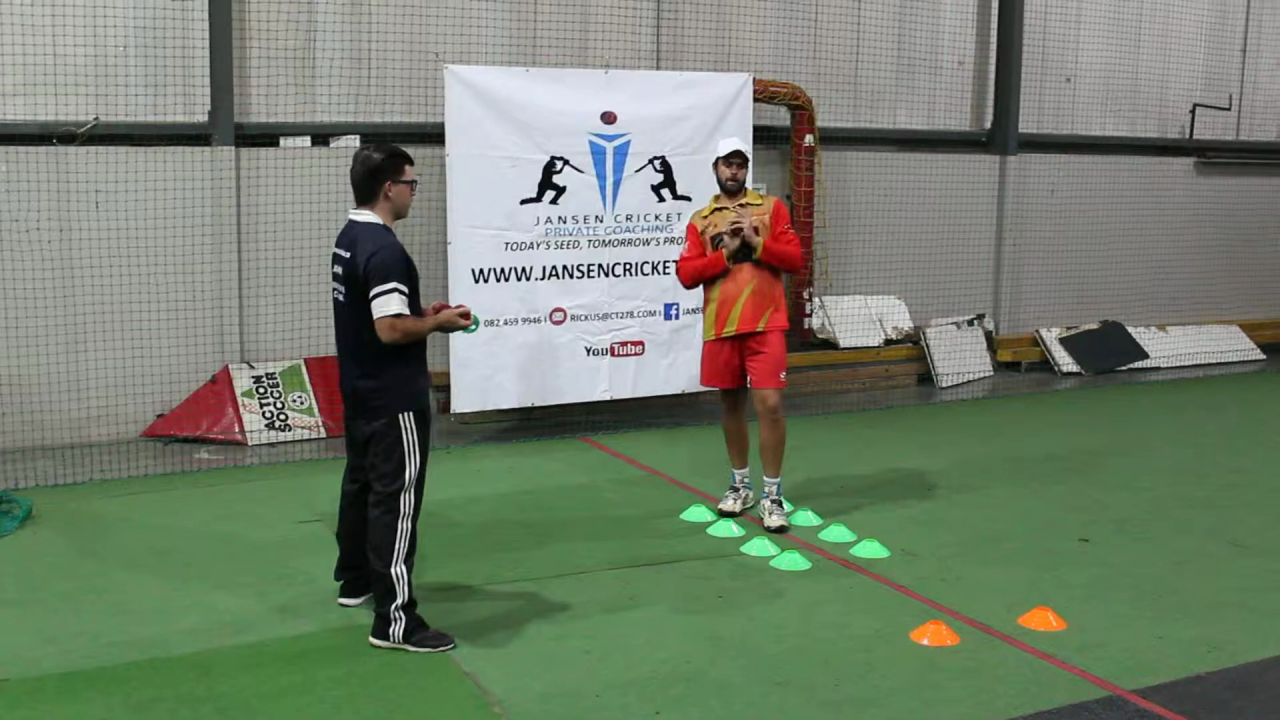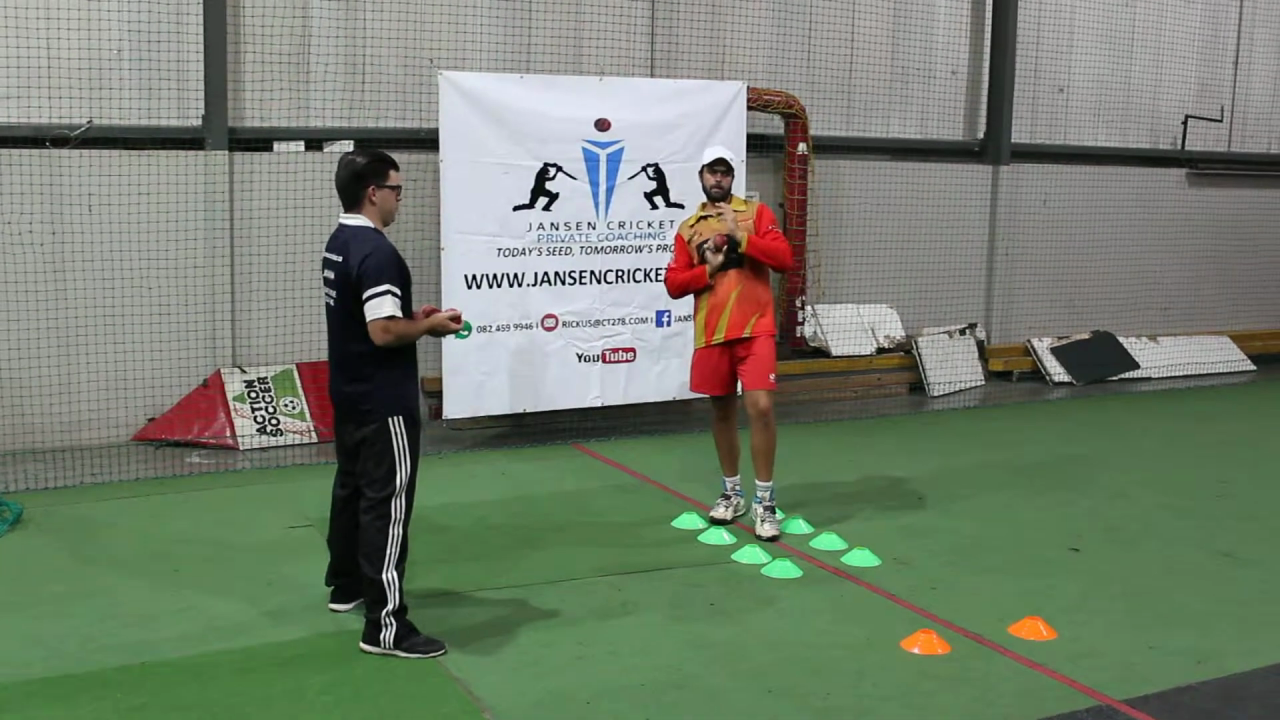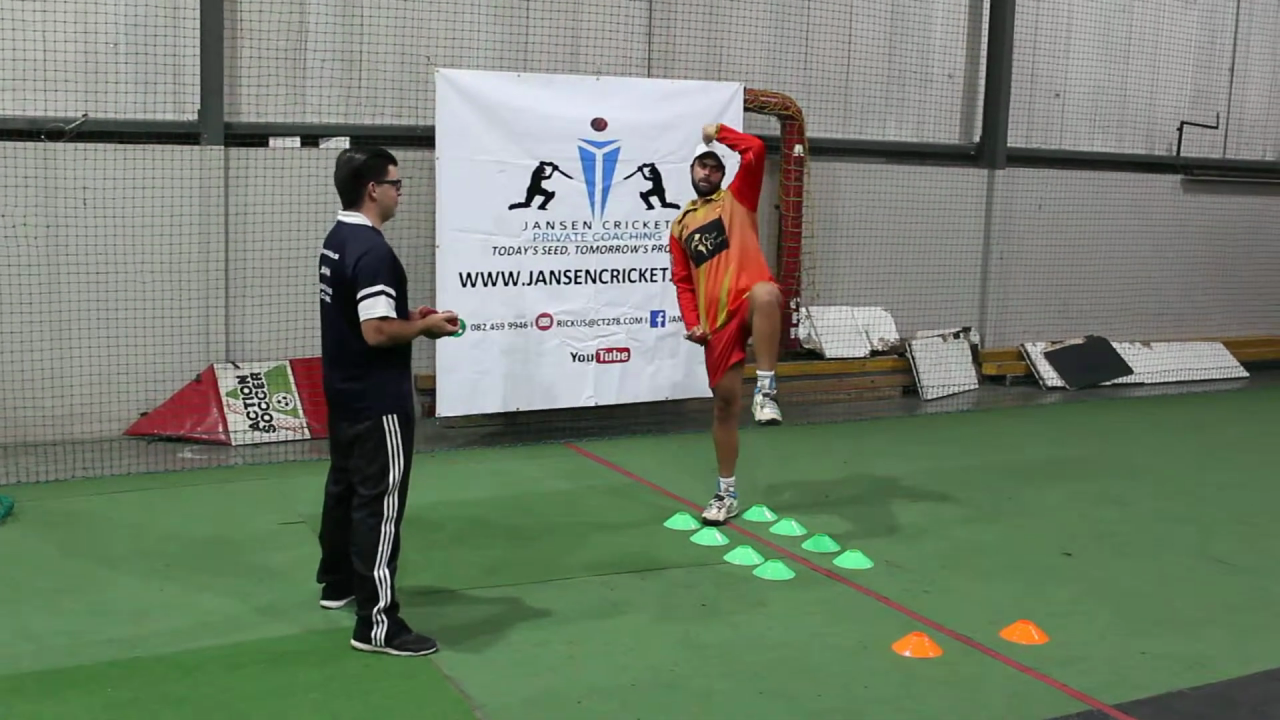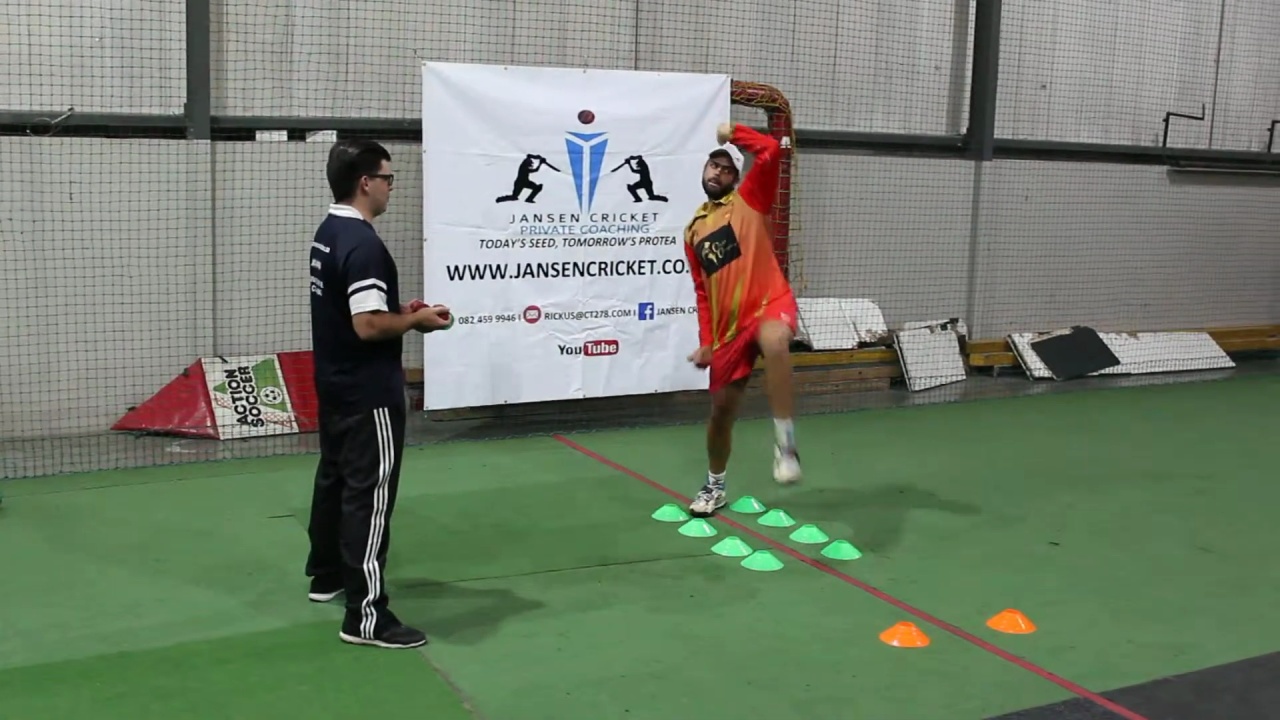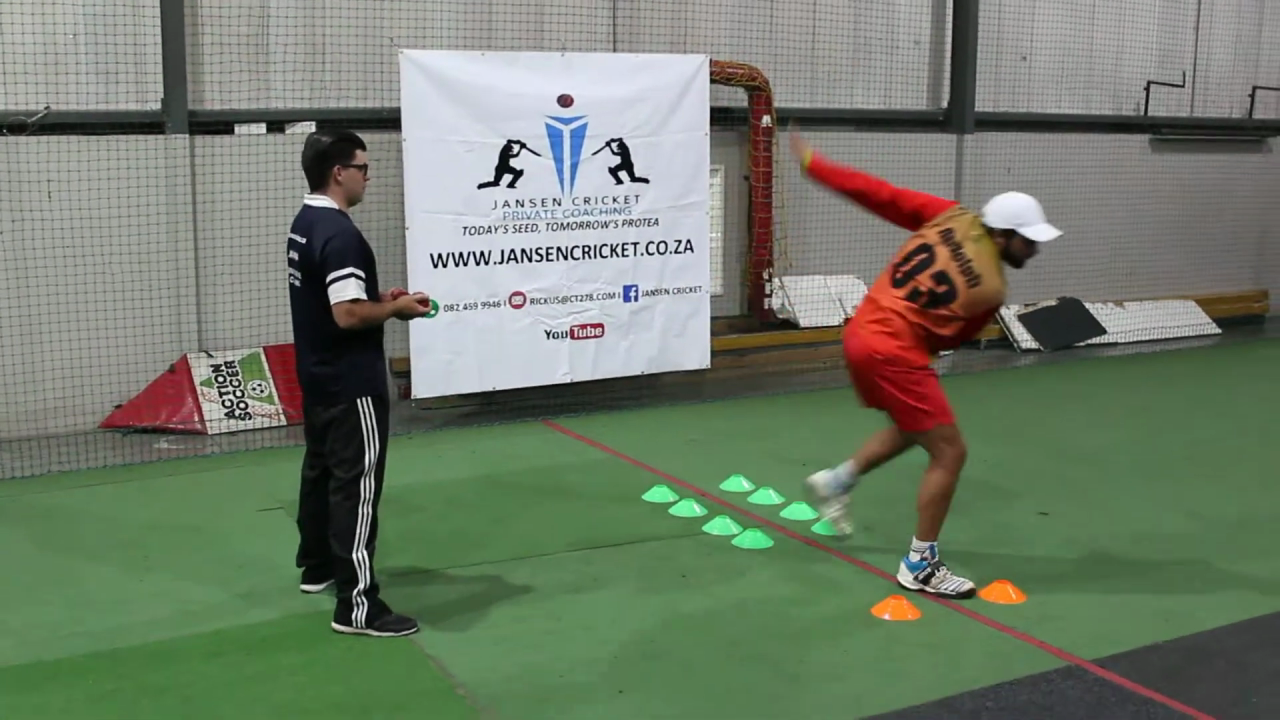
dt=1s
person 1, frame 1
left shoulder: (349, 237)
right shoulder: (384, 249)
right elbow: (390, 330)
left wrist: (420, 313)
right wrist: (438, 322)
left hip: (360, 391)
right hip: (393, 399)
left knee: (362, 484)
right knee: (395, 501)
left ankle: (355, 580)
right ankle: (394, 620)
person 1, frame 2
left shoulder: (338, 243)
right shoulder: (376, 252)
right elbow: (384, 332)
left wrist: (411, 315)
right wrist: (430, 326)
left hip: (350, 395)
right hip: (383, 403)
left knee: (352, 488)
right knee: (387, 505)
left ankle: (346, 585)
right ankle: (385, 625)
person 1, frame 3
left shoulder: (337, 239)
right shoulder: (373, 251)
right elbow: (377, 332)
left wrist: (408, 316)
right wrist: (425, 326)
left hip: (345, 391)
right hip: (377, 400)
left knee: (345, 486)
right knee: (380, 503)
left ankle: (338, 582)
right ankle: (376, 622)
person 1, frame 4
left shoulder: (328, 233)
right shoulder: (364, 245)
right elbow: (368, 326)
left wrist: (399, 309)
right wrist: (416, 320)
left hip: (335, 384)
right hip: (368, 394)
left knee: (335, 478)
right knee: (369, 497)
left ankle: (326, 574)
right ankle: (365, 615)
person 1, frame 5
left shoulder: (304, 223)
right shoulder: (340, 234)
right elbow: (348, 315)
left wrist: (378, 297)
right wrist: (396, 308)
left hip: (318, 375)
right hip: (351, 384)
left knee: (321, 470)
right knee: (356, 486)
left ankle: (317, 565)
right ankle: (356, 604)
person 2, frame 1
left shoulder: (771, 208)
right shoulder: (700, 220)
left elbow: (795, 259)
right elbow: (687, 275)
left wrist: (756, 241)
right wrist: (725, 252)
left hip: (765, 325)
right hip: (720, 327)
left knee: (770, 405)
right knee: (732, 405)
left ankle: (772, 495)
right ankle: (740, 485)
person 2, frame 2
left shoulder: (756, 213)
right shoulder: (688, 228)
left elbow: (784, 259)
right elbow: (673, 284)
left wrist: (741, 237)
right wrist: (708, 269)
left hip: (754, 330)
right hip: (711, 334)
left knee: (761, 408)
right knee: (722, 411)
left ankle: (764, 500)
right ankle: (731, 492)
person 2, frame 3
left shoulder: (738, 198)
right shoulder: (680, 225)
left elbow: (755, 150)
right elbow: (683, 282)
left wrist: (718, 132)
right wrist: (692, 323)
left hip: (751, 302)
right hip: (717, 318)
left knee: (766, 293)
right knee: (724, 402)
left ankle: (765, 390)
right ankle: (726, 492)
person 2, frame 4
left shoulder: (750, 200)
right shoulder: (694, 231)
left elbow: (771, 151)
left wrist: (732, 133)
right wrist: (706, 343)
left hip: (770, 306)
right hip: (728, 330)
left knee: (774, 342)
right knee: (721, 412)
left ankle: (785, 441)
right ankle: (715, 486)
person 2, frame 5
left shoulder: (953, 218)
right shoulder: (990, 294)
left elbow: (878, 194)
right elbow: (947, 338)
left wrist: (816, 165)
left hip: (861, 334)
right hip: (893, 353)
left knee: (911, 429)
right knee: (949, 452)
left ankle: (836, 481)
right ankle: (920, 565)
